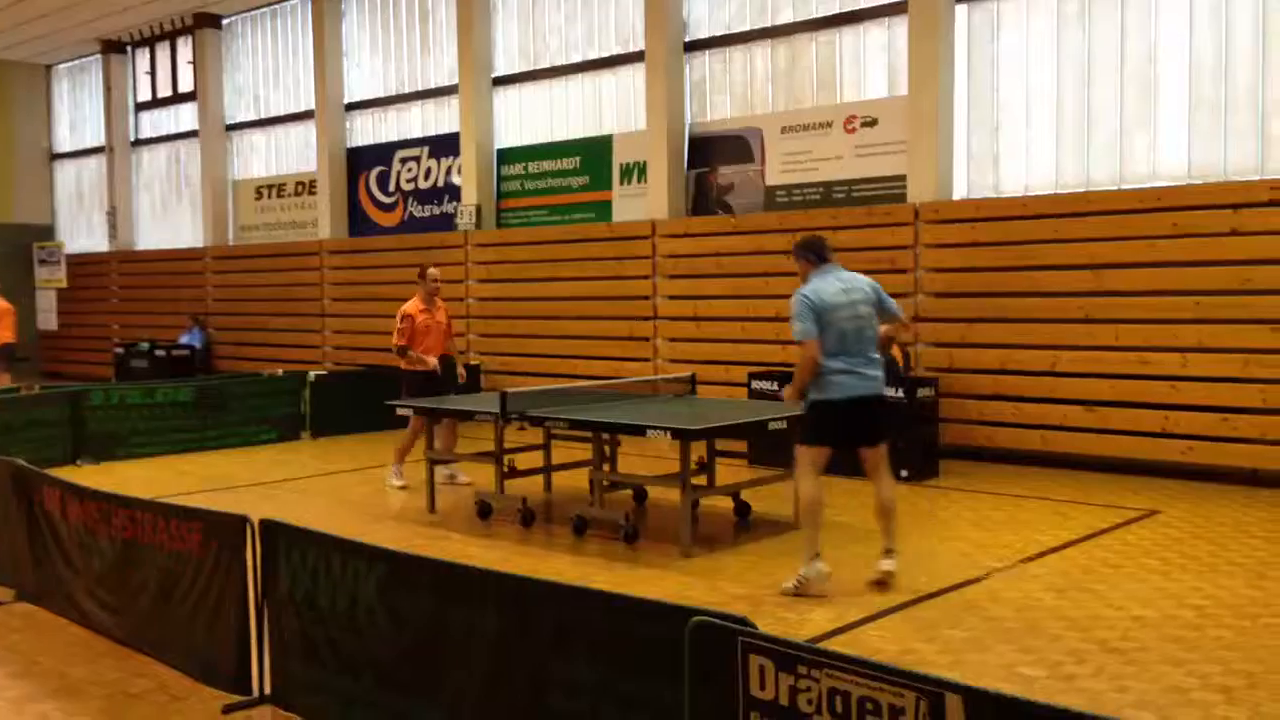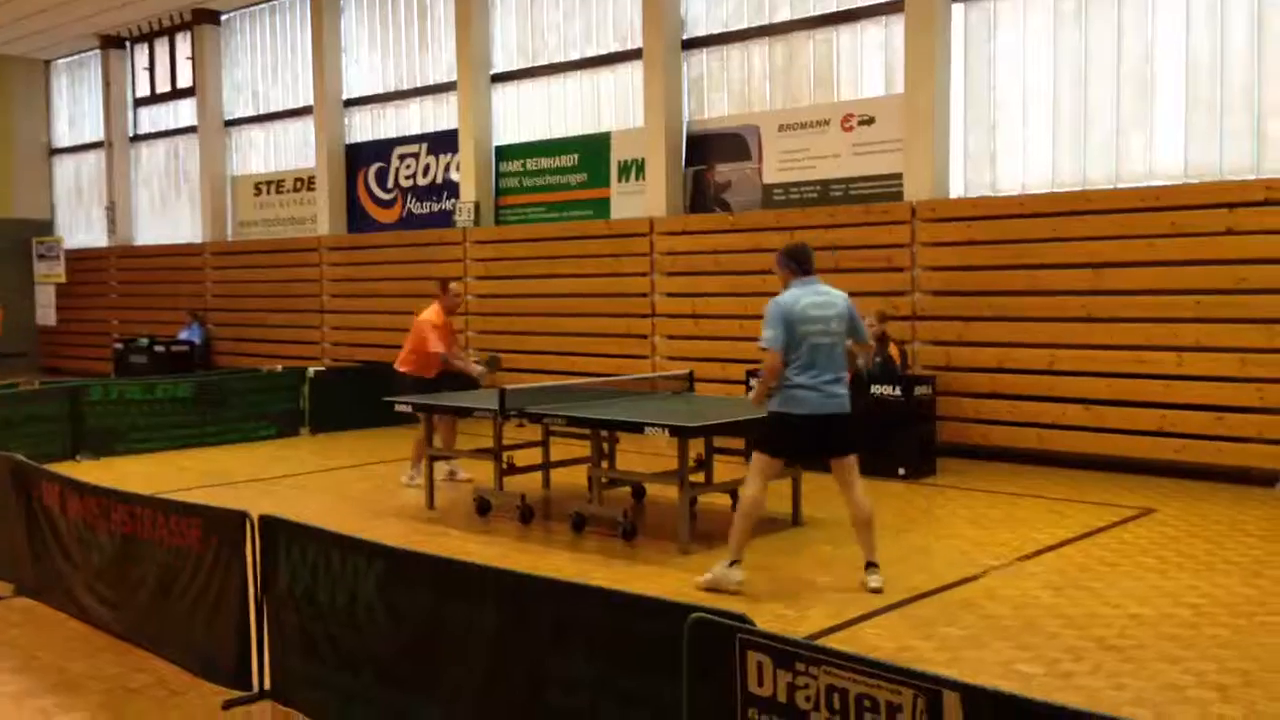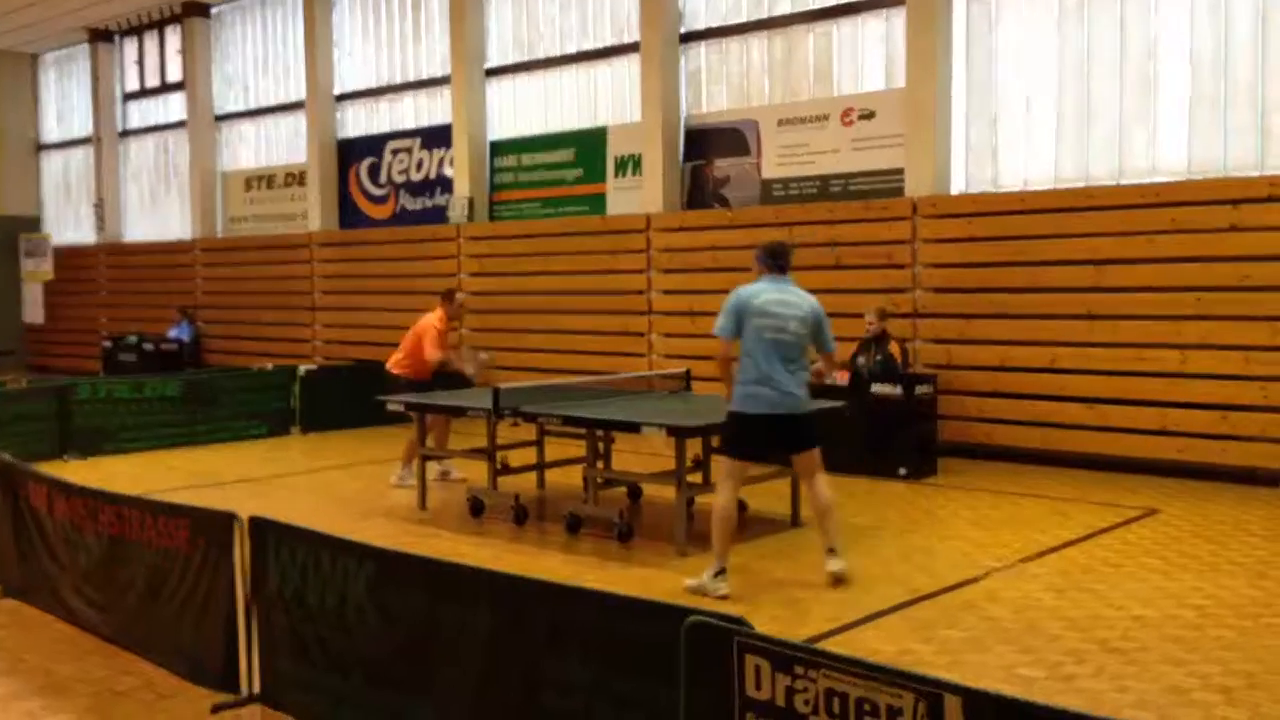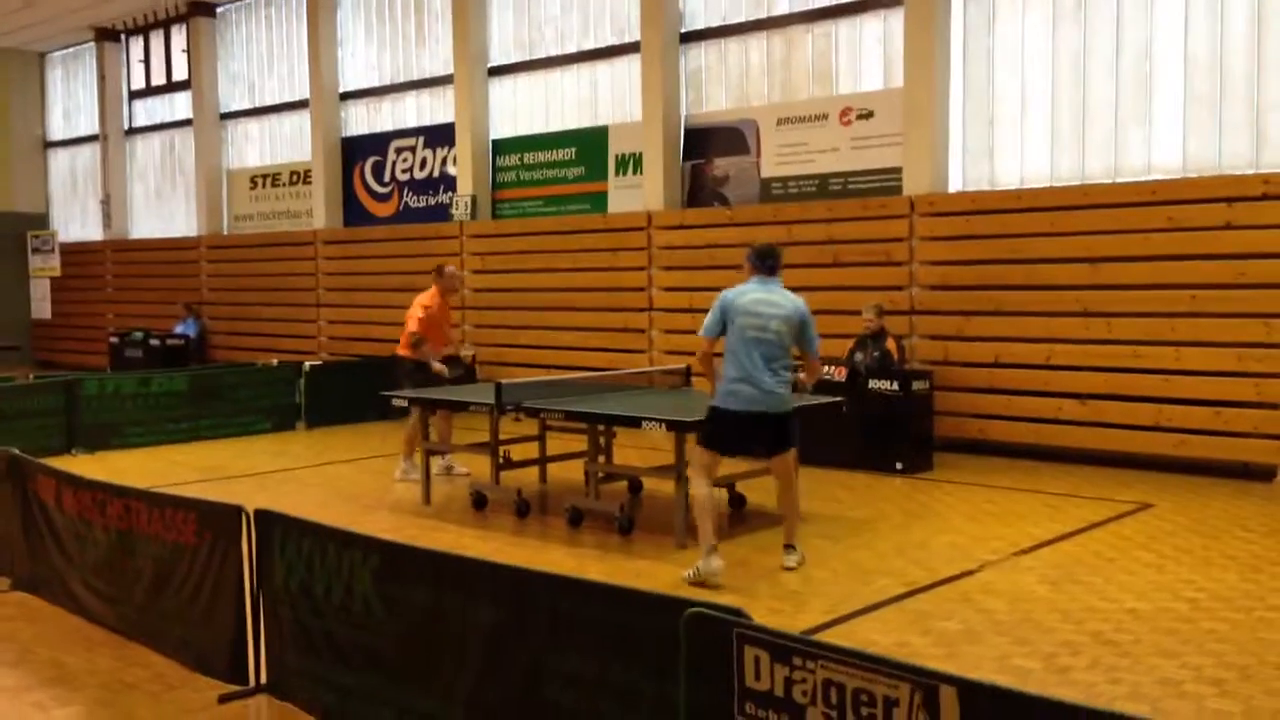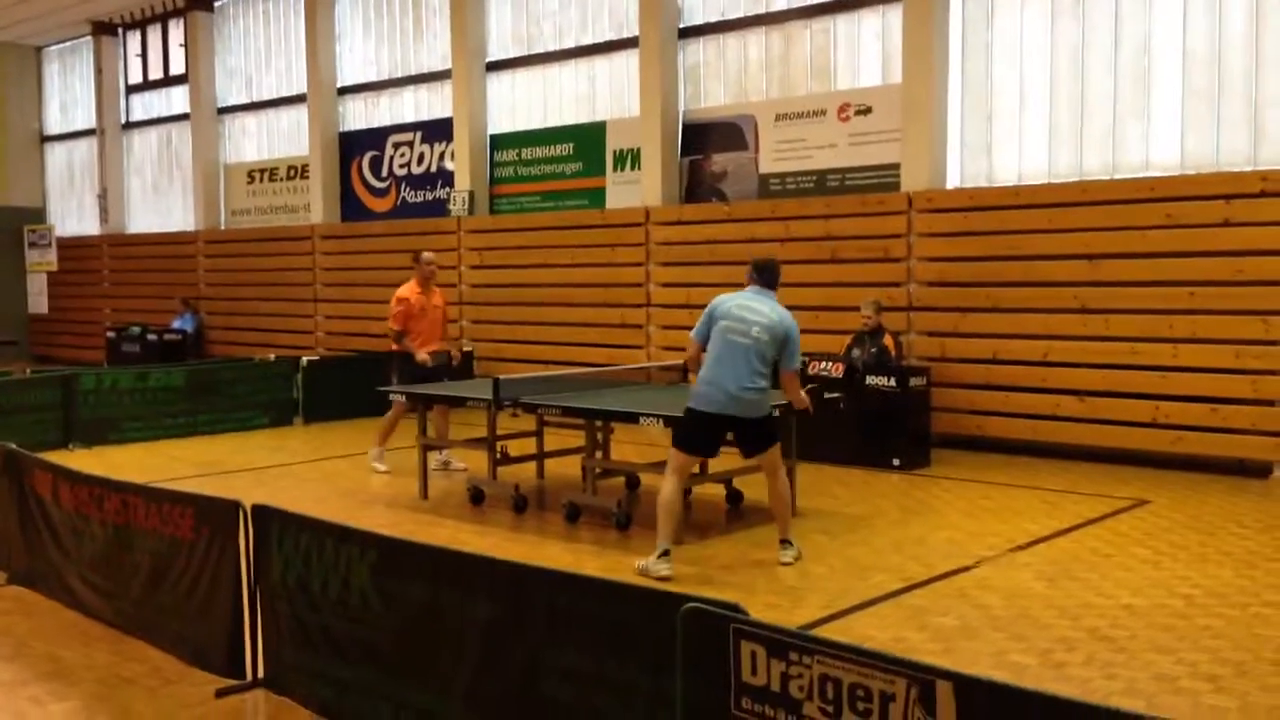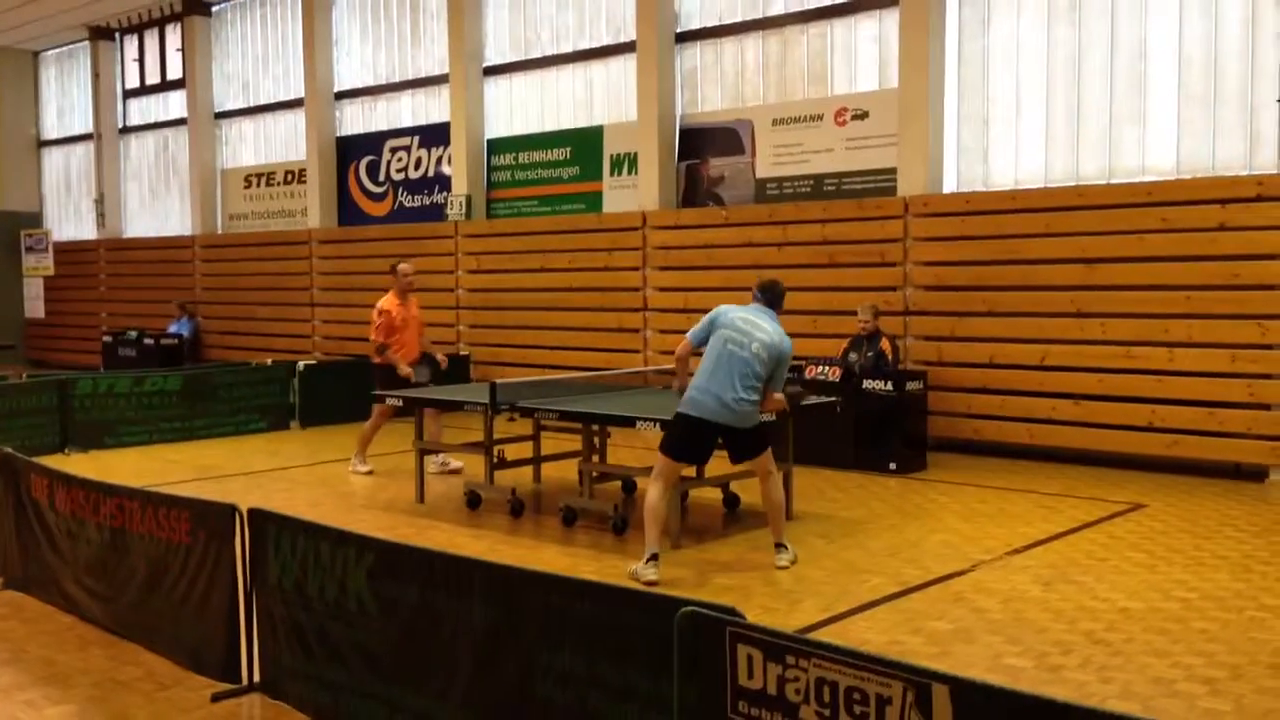
dt=0.2s
person 1, frame 1
left shoulder: (807, 296)
right shoulder: (865, 283)
left elbow: (810, 356)
right elbow: (899, 324)
left wrist: (794, 388)
left hip: (830, 394)
right hip: (871, 391)
left knee: (807, 473)
right knee: (879, 473)
left ankle: (813, 563)
right ankle: (888, 555)
person 1, frame 2
left shoulder: (781, 305)
right shoulder: (842, 300)
left elbow: (773, 365)
right elbow: (866, 347)
left wrist: (760, 393)
left hip: (792, 407)
right hip: (835, 407)
left knee: (755, 482)
right knee: (852, 484)
left ankle: (731, 567)
right ankle: (872, 569)
person 1, frame 3
left shoulder: (742, 296)
right shoulder: (810, 304)
left elbow: (723, 354)
right elbow: (831, 361)
left wrist: (731, 385)
right wrist: (804, 353)
left hip: (750, 405)
right hip: (794, 405)
left knee: (728, 485)
right knee: (814, 476)
left ankle: (717, 575)
right ankle: (832, 555)
person 1, frame 4
left shoulder: (729, 298)
right shoulder: (797, 305)
left elbow: (704, 353)
right elbow: (814, 366)
left wrist: (715, 384)
right wrist: (806, 381)
left hip: (732, 401)
right hip: (777, 403)
left knee: (700, 473)
right knee: (786, 476)
left ankle: (710, 556)
right ankle: (790, 549)
person 1, frame 5
left shoulder: (721, 303)
right shoulder: (786, 320)
left elbow: (692, 355)
right elbow: (790, 385)
right wrist: (799, 399)
left hip: (706, 402)
right hip: (753, 408)
left knee: (674, 474)
right knee: (776, 470)
left ankle: (662, 557)
right ankle: (786, 545)
person 1, frame 6
left shoulder: (724, 312)
right shoulder: (782, 342)
left elbow: (682, 352)
right elbow: (765, 401)
left wrist: (681, 381)
right wrist: (777, 401)
left hip: (697, 409)
right hip: (741, 416)
left knee: (660, 480)
right knee: (770, 474)
left ankle: (650, 561)
right ankle: (781, 549)
person 2, frame 1
left shoulder: (442, 308)
right shoulder: (408, 311)
left elbow: (448, 339)
right elbow: (399, 348)
left wrist: (458, 364)
right wrist: (425, 360)
left hip: (439, 373)
right hip: (416, 374)
left knee: (451, 419)
right knee: (418, 425)
left ankle: (446, 469)
right ankle: (396, 470)
person 2, frame 2
left shoulder: (446, 317)
right shoulder: (430, 320)
left elbow: (452, 346)
right elbow: (440, 357)
left wrist: (468, 365)
right wrist: (469, 368)
left hip: (431, 373)
right hip: (411, 374)
left knee: (448, 416)
right knee: (431, 421)
left ankle: (448, 466)
right ankle: (414, 472)
person 2, frame 3
left shoulder: (442, 323)
right shoulder: (432, 325)
left elbow: (444, 353)
right elbow: (435, 361)
left wrist: (459, 362)
right wrist: (460, 368)
left hip: (420, 375)
right hip: (403, 376)
left knee: (443, 415)
right knee: (425, 423)
left ankle: (441, 466)
right ankle: (403, 472)
person 2, frame 4
left shoulder: (444, 303)
right shoulder: (424, 303)
right elbow: (414, 339)
left wrist: (456, 351)
right wrist: (433, 363)
left hip: (430, 363)
right hip: (411, 361)
left knee: (445, 410)
right knee: (420, 413)
left ankle: (444, 461)
right ankle: (406, 466)
person 2, frame 5
left shoulder: (437, 294)
right shoulder: (404, 295)
right elbow: (395, 332)
left wrist: (451, 347)
right wrist: (416, 352)
left hip: (433, 357)
right hip: (408, 357)
left knee: (442, 405)
right knee: (400, 408)
left ankle: (442, 456)
right ankle: (377, 452)
person 2, frame 6
left shoulder: (413, 303)
right shoulder: (384, 307)
right elbow: (378, 345)
left wrist: (435, 354)
right wrist: (398, 366)
left hip: (414, 365)
right hip: (389, 369)
left knee: (432, 408)
right knee: (379, 417)
left ankle: (438, 459)
right ankle: (358, 458)
